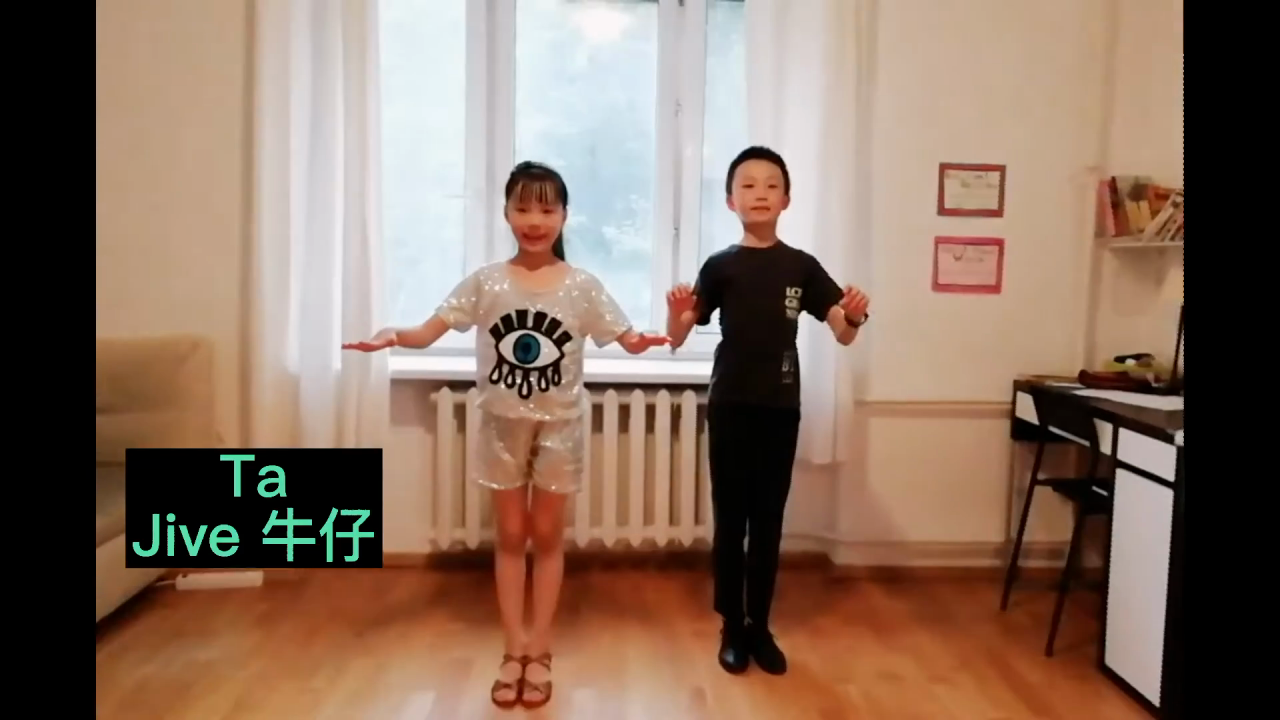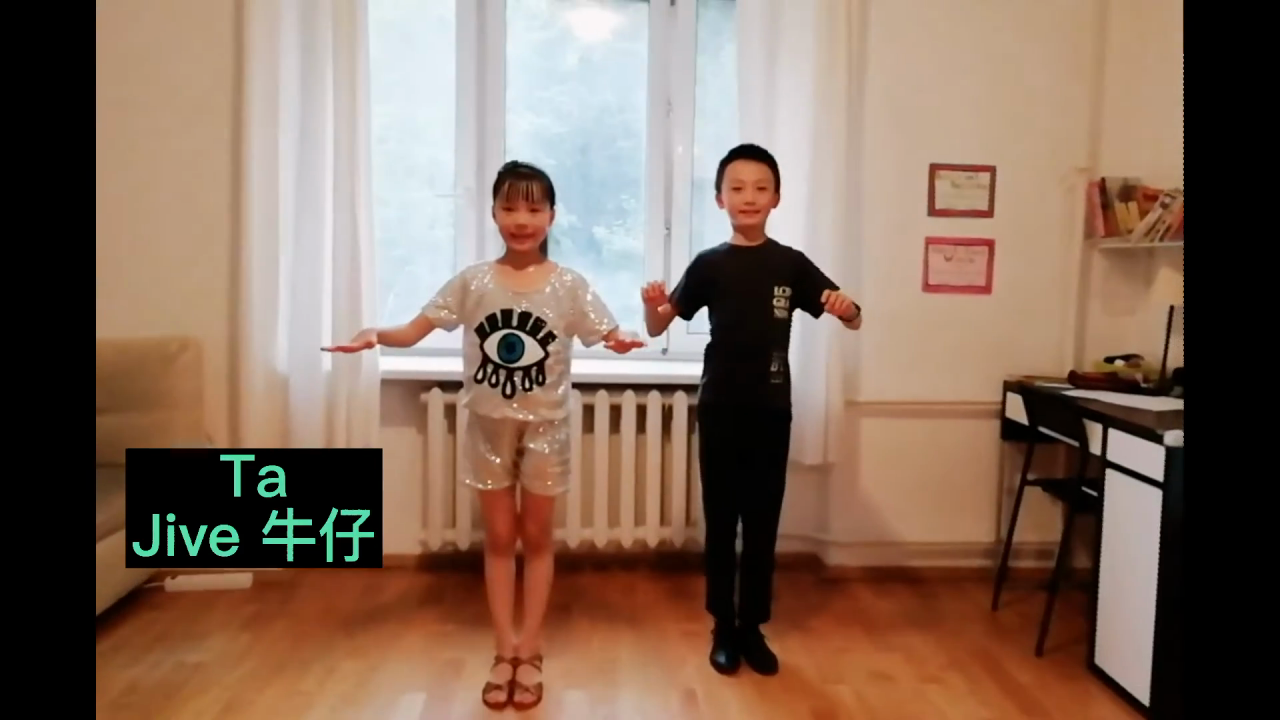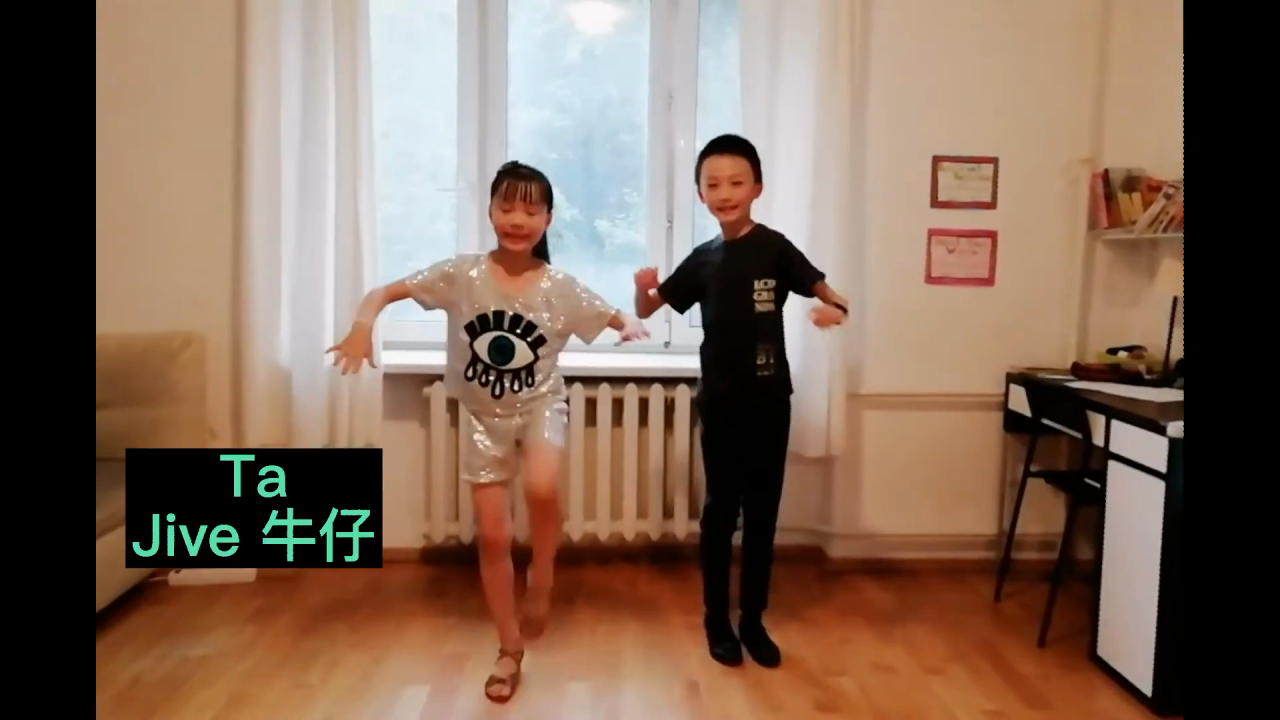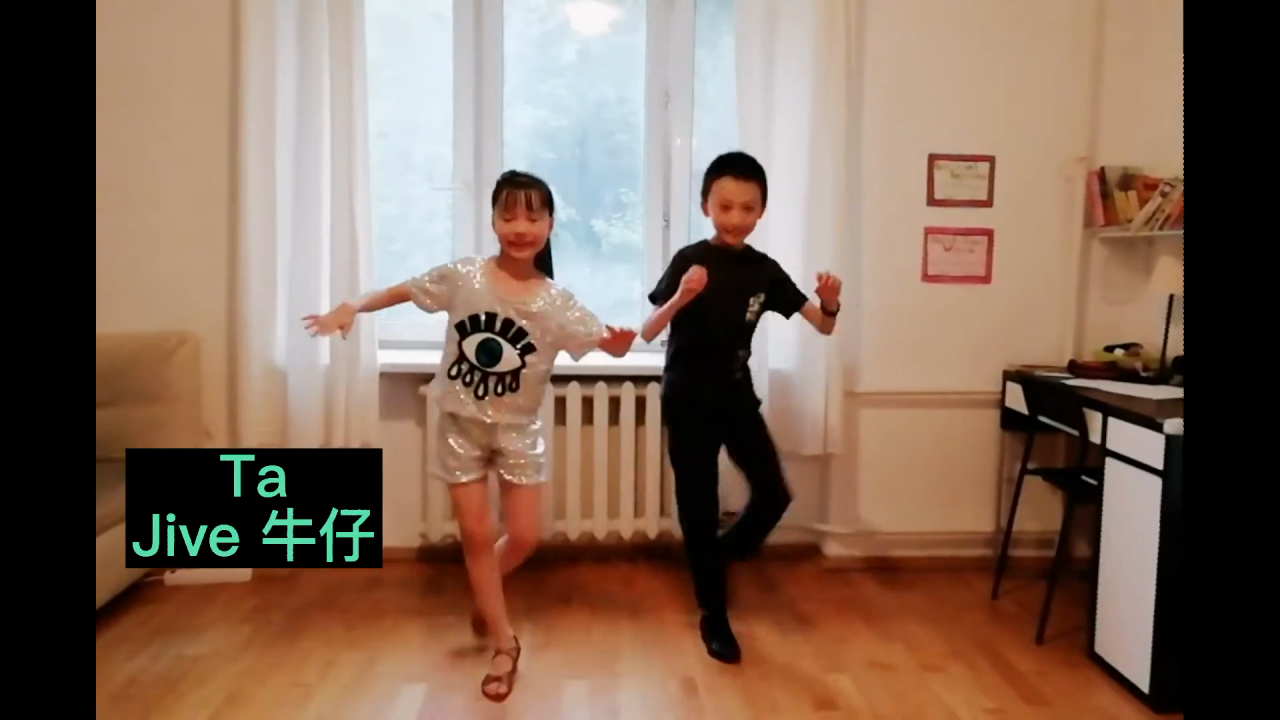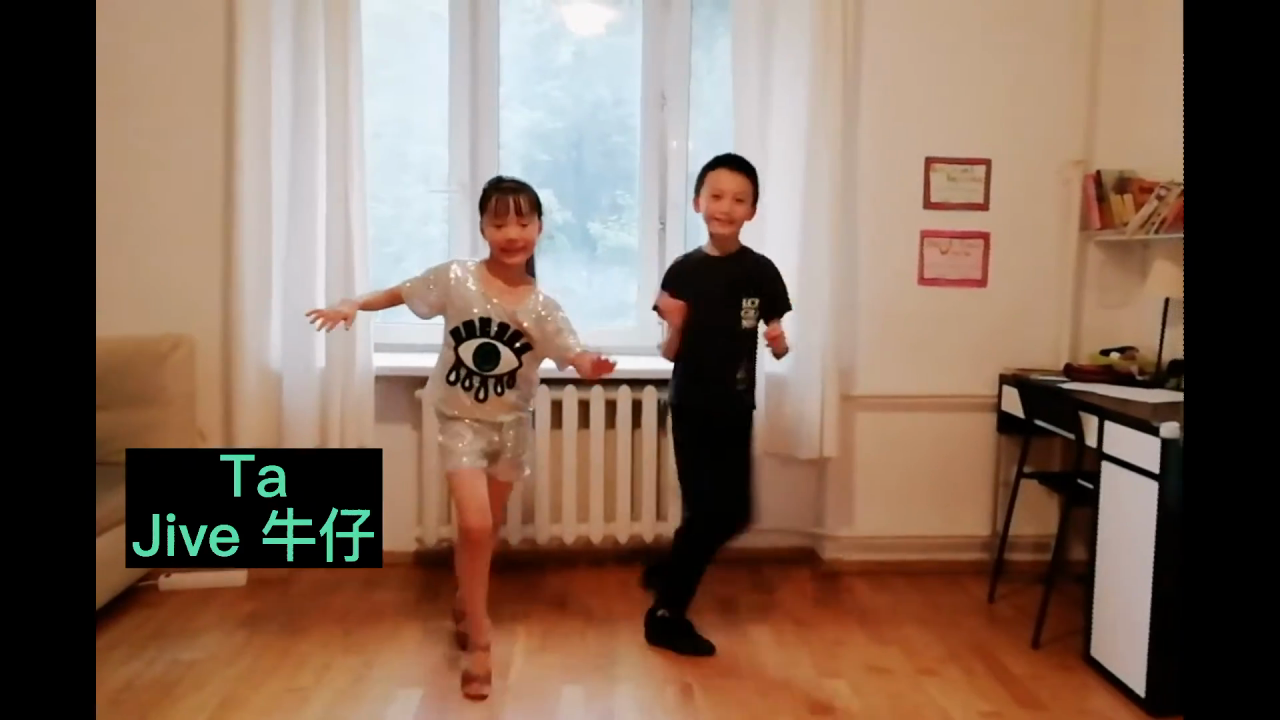
dt=0.4s
person 1, frame 1
left shoulder: (582, 286)
right shoulder: (485, 282)
left elbow: (627, 339)
right elbow: (427, 332)
left wrist: (645, 341)
right wrist: (393, 335)
left hip: (558, 425)
right hip: (503, 424)
left knee: (547, 536)
right knee: (510, 536)
left ankle: (540, 651)
right ankle: (513, 650)
person 1, frame 2
left shoulder: (568, 285)
right shoulder: (472, 282)
left elbow: (612, 336)
right elbow: (413, 331)
left wrist: (624, 343)
right wrist: (375, 334)
left hip: (545, 425)
right hip: (489, 425)
left knee: (536, 537)
right knee: (499, 538)
left ankle: (530, 652)
right ankle: (504, 652)
person 1, frame 3
left shoulder: (560, 287)
right shoulder: (460, 274)
left elbow: (617, 318)
right elbow: (385, 291)
left wrist: (634, 325)
right wrist: (362, 324)
left hip: (538, 406)
right hip: (484, 419)
left knee: (544, 491)
right knee: (492, 538)
left ankle: (540, 584)
right ankle: (508, 647)
person 1, frame 4
left shoulder: (557, 302)
right shoulder: (461, 276)
left elbow: (611, 345)
right elbow: (398, 292)
left wrist: (620, 340)
right wrist: (351, 307)
left hip: (517, 427)
right hip: (461, 423)
left knee: (524, 539)
right knee: (476, 536)
left ankle: (486, 604)
right ankle: (503, 645)
person 1, frame 5
left shoulder: (544, 307)
right shoulder: (454, 278)
left elbow: (579, 361)
right elbow: (399, 294)
left wrist: (597, 366)
right wrist: (352, 305)
left hip: (512, 425)
right hip: (461, 421)
left knee: (488, 531)
right knee: (475, 528)
left ankle: (465, 607)
right ankle: (478, 640)
person 2, frame 1
left shoulder: (801, 266)
right shoulder: (720, 266)
left elbow: (843, 335)
right elbow: (677, 338)
left wrist: (854, 314)
right wrist: (676, 312)
left hip: (781, 408)
right hip: (730, 407)
left knee: (768, 520)
right knee: (730, 519)
left ankle: (759, 626)
right ankle: (732, 628)
person 2, frame 2
left shoulder: (792, 263)
right shoulder: (710, 263)
left elbow: (852, 321)
right elbow: (657, 328)
left wrist: (846, 306)
right wrist: (652, 306)
left hip: (772, 409)
right hip: (720, 407)
left knee: (763, 521)
right knee: (721, 520)
left ankle: (751, 627)
right ankle: (723, 629)
person 2, frame 3
left shoulder: (775, 248)
right shoulder: (702, 260)
left elbow: (824, 291)
right elbow: (647, 309)
left wrist: (835, 309)
right wrist: (644, 290)
left hip: (769, 399)
right hip: (719, 401)
left knee: (762, 512)
right knee: (721, 510)
left ankle: (753, 620)
right ankle: (717, 619)
person 2, frame 4
left shoulder: (765, 270)
right shoulder: (690, 260)
left elbow: (822, 325)
right elbow: (647, 331)
left wrist: (829, 301)
right wrist: (682, 297)
left hip: (737, 397)
right hip: (687, 402)
left knee: (773, 494)
right knee: (699, 510)
left ankle: (726, 552)
right ankle: (713, 617)
person 2, frame 5
left shoulder: (761, 271)
right shoulder: (685, 270)
left elbow: (779, 349)
right elbow: (670, 352)
left wrist: (779, 340)
right wrist: (673, 328)
left hip: (736, 407)
right hip: (692, 406)
left knee: (734, 511)
right knee: (706, 510)
left ankle: (663, 579)
right ankle: (667, 615)
